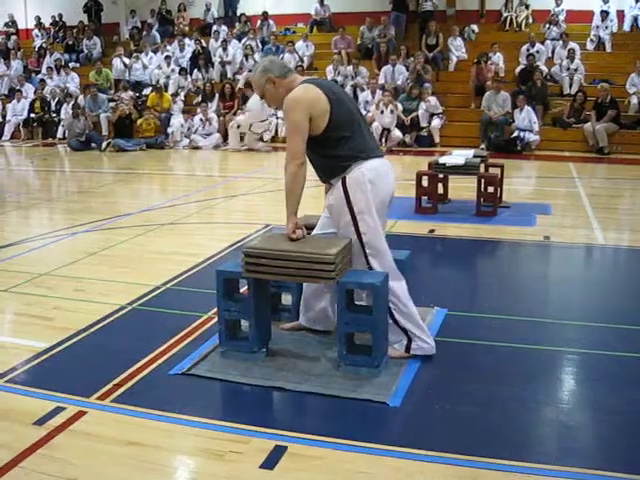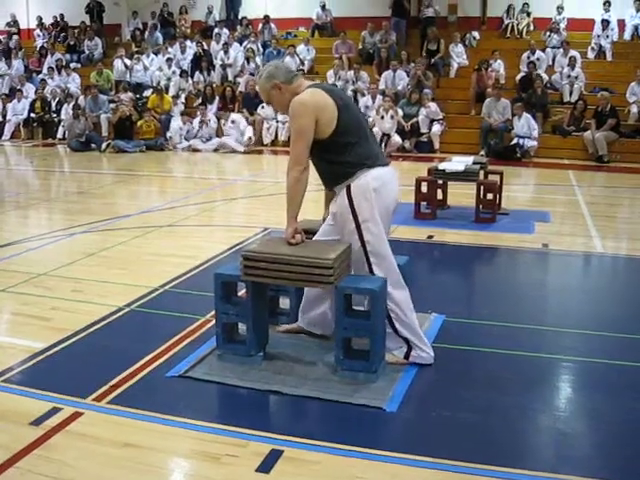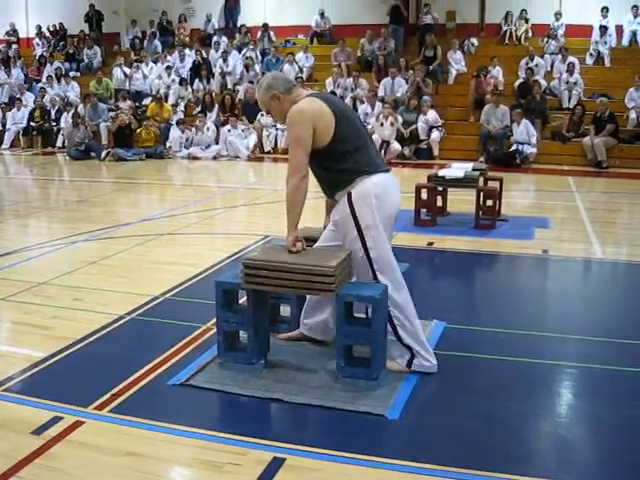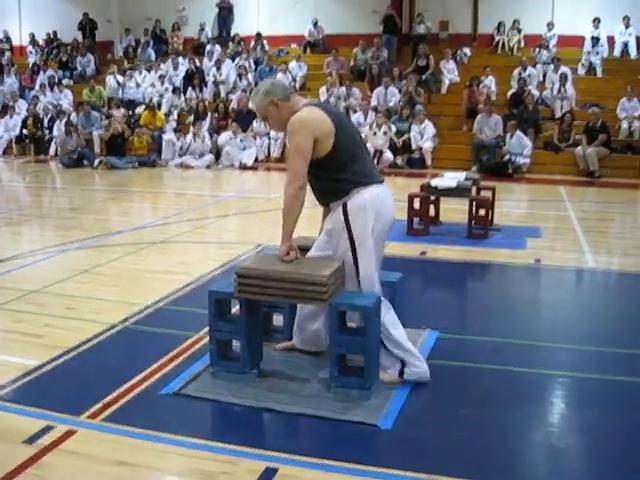
dt=0.5s
person 1, frame 1
left shoulder: (297, 98)
right shoulder: (318, 89)
left elbow: (295, 163)
left wrist: (291, 217)
right wrist: (330, 196)
left hip: (360, 180)
right hip: (364, 175)
left knee: (373, 263)
left ankle: (410, 339)
right ankle: (317, 317)
person 1, frame 2
left shoulder: (303, 102)
right shoulder: (323, 95)
left elbow: (298, 167)
left wrist: (292, 222)
right wrist: (330, 208)
left hip: (365, 188)
right hip: (366, 183)
left knee: (376, 271)
left ankle: (408, 347)
right ankle: (314, 321)
person 1, frame 3
left shoulder: (300, 111)
right shoulder: (322, 103)
left elbow: (297, 176)
left wrist: (292, 230)
right wrist: (330, 218)
left hip: (365, 194)
right hip: (371, 188)
left knee: (378, 278)
left ankle: (413, 355)
right ankle: (316, 327)
person 1, frame 4
left shoulder: (300, 121)
right shoulder: (319, 114)
left elbow: (296, 184)
left wrist: (286, 240)
right wrist: (325, 224)
left hip: (361, 206)
right hip: (355, 203)
left knee: (362, 290)
left ankle: (403, 364)
right ankle: (308, 337)
